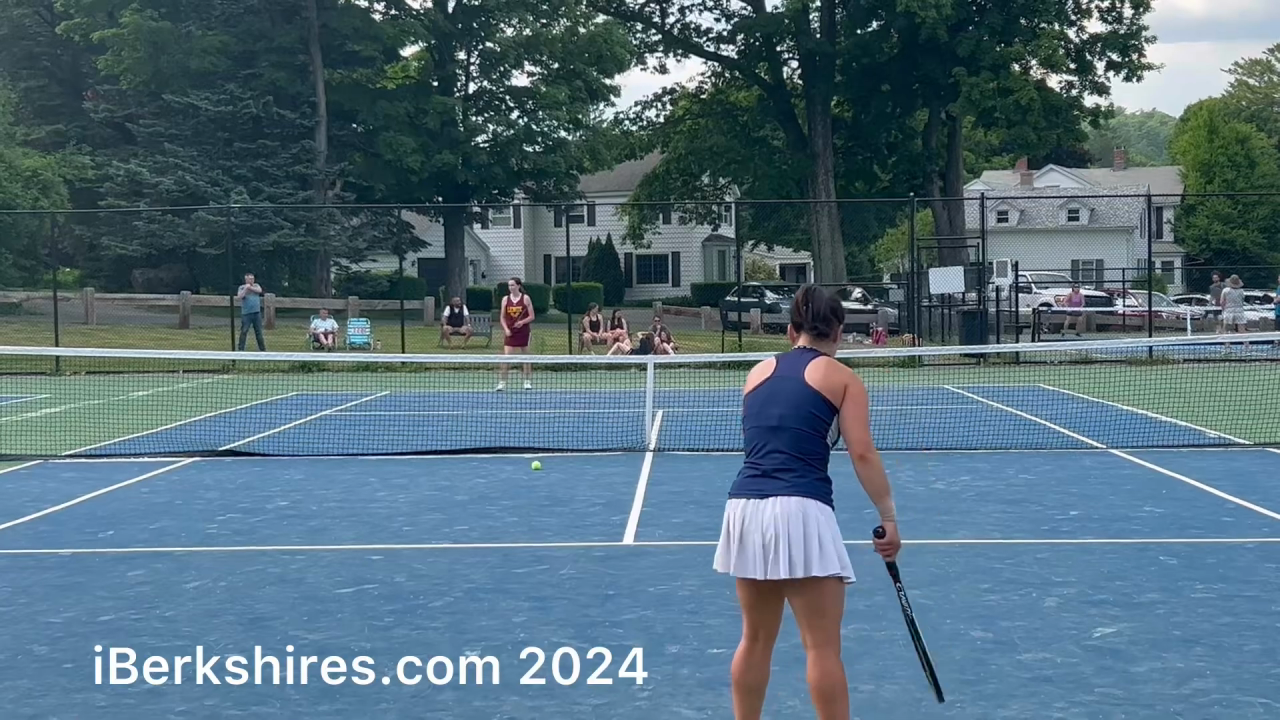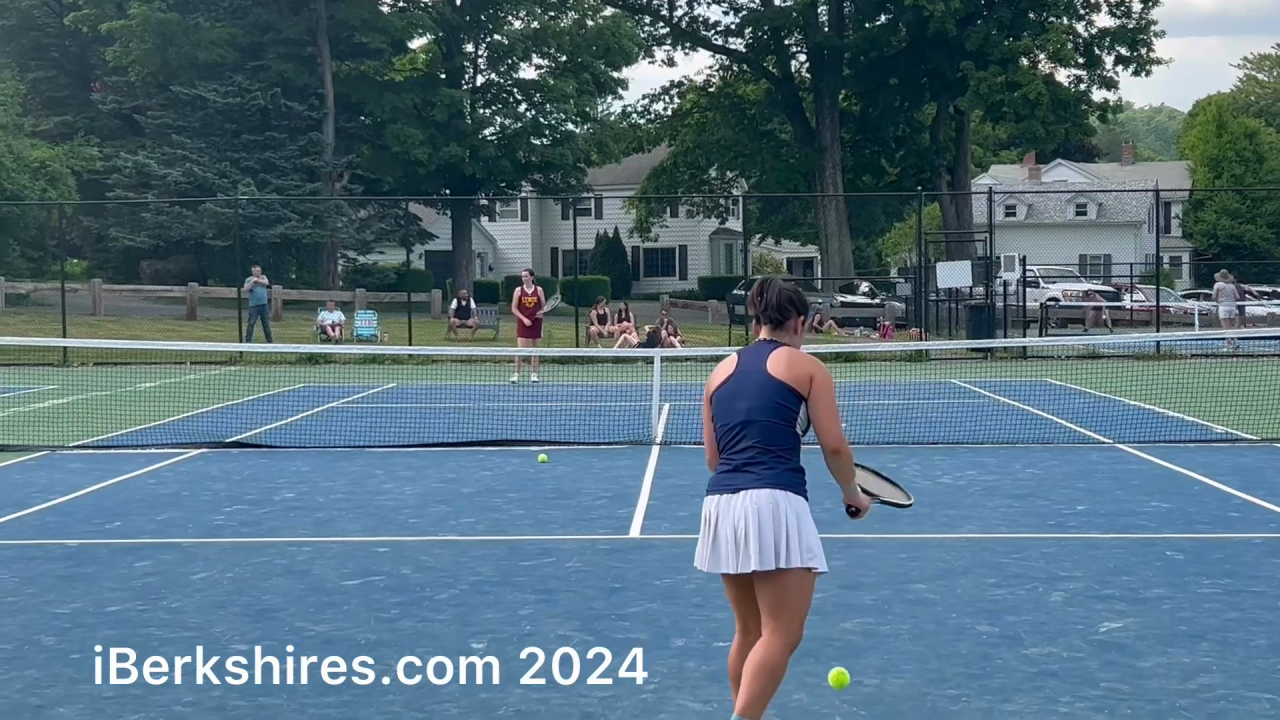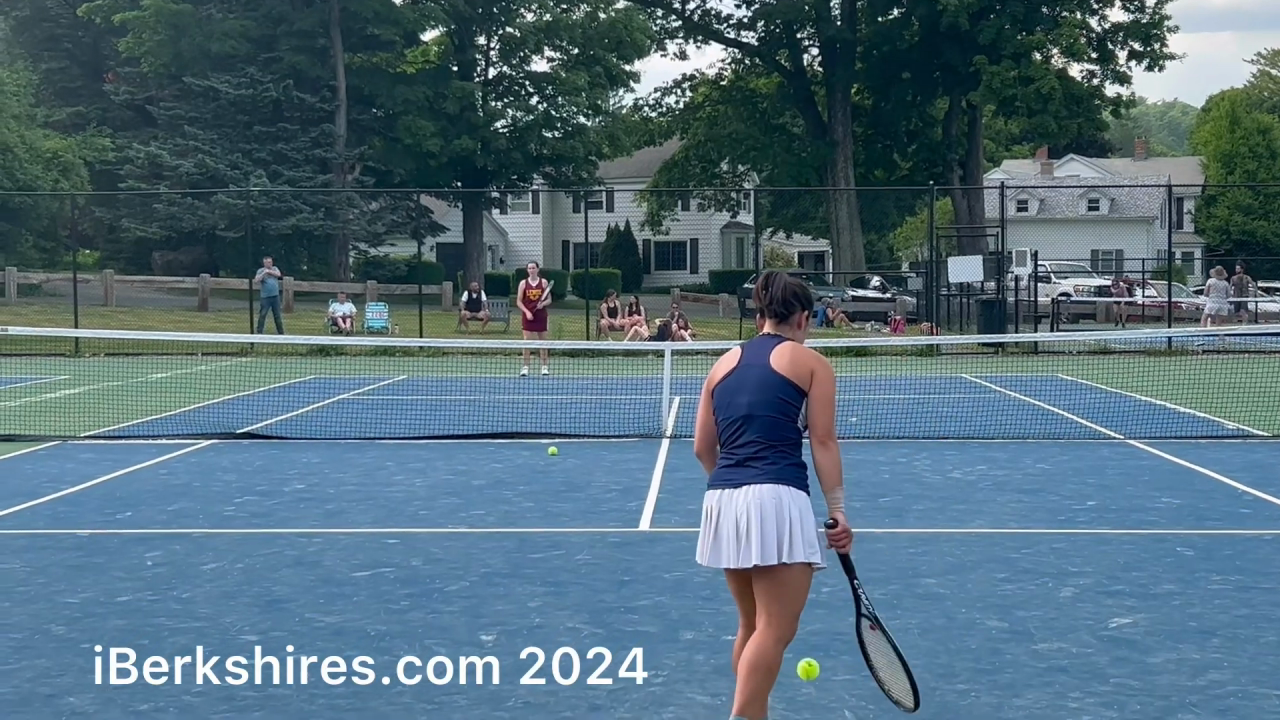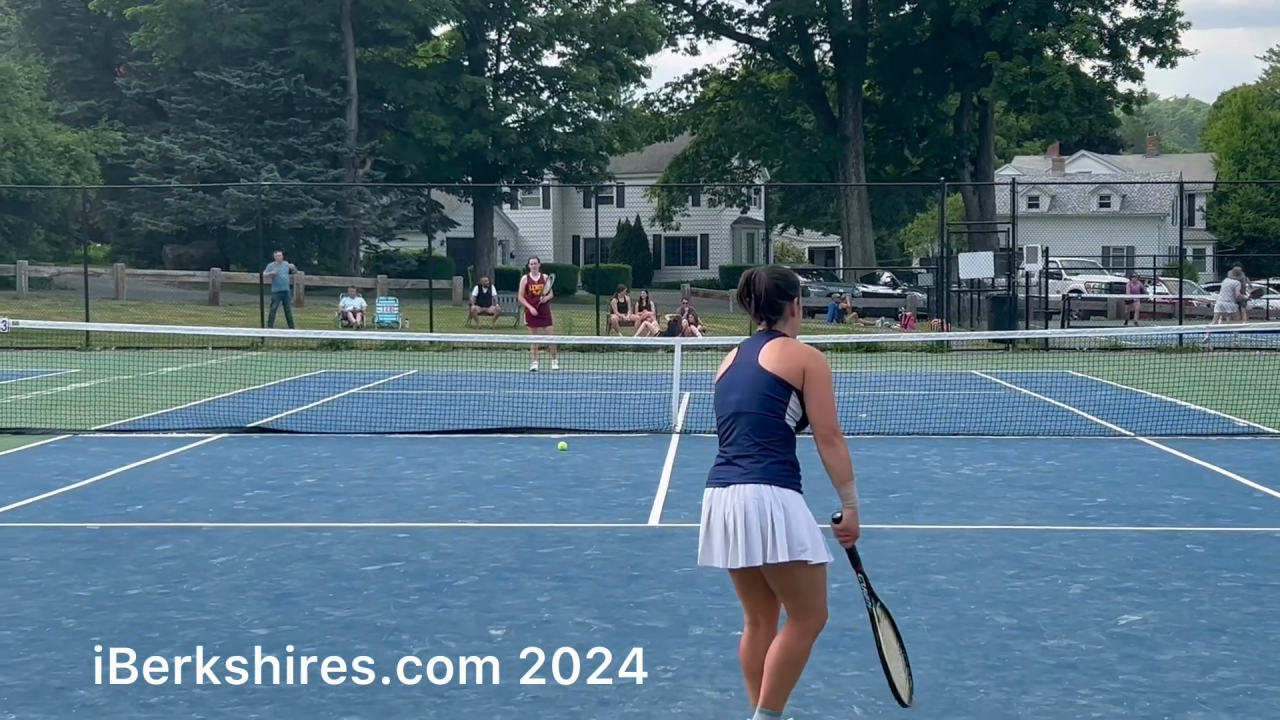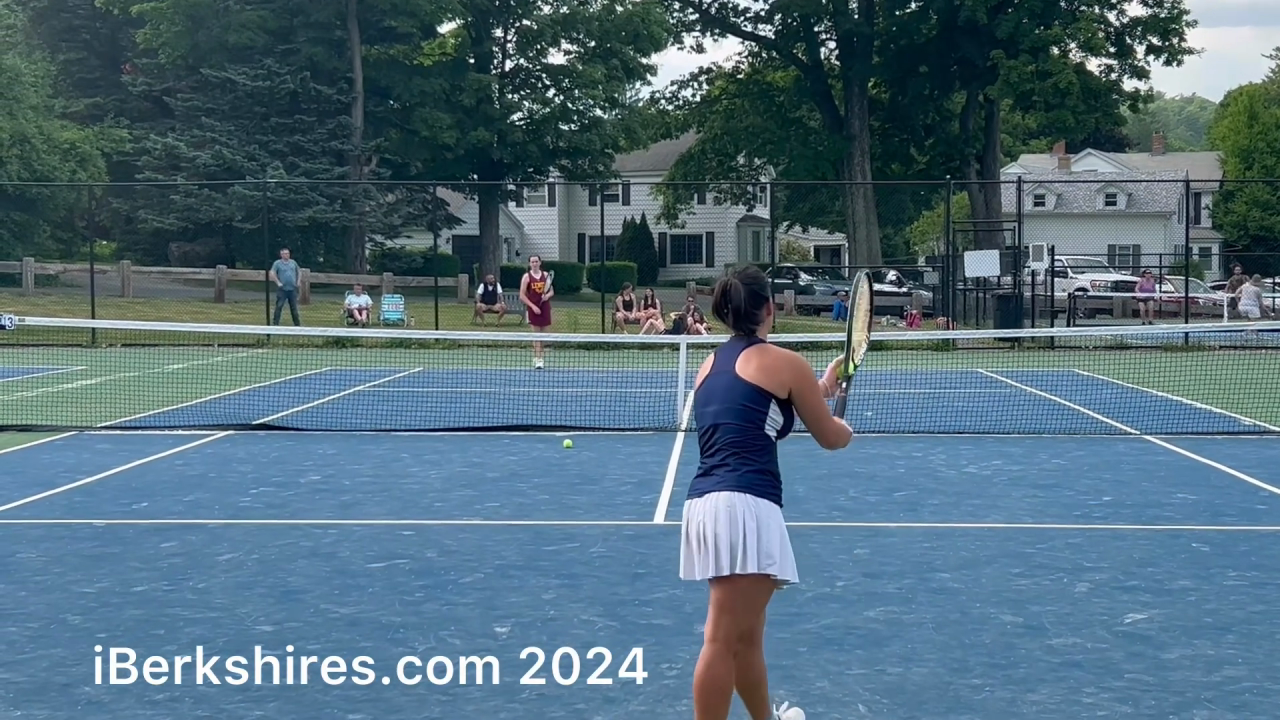
dt=0.5s
person 1, frame 1
left shoulder: (759, 372)
right shoulder: (842, 378)
right elbow: (863, 455)
right wrist: (888, 519)
left hip: (744, 509)
right hip: (800, 513)
left knee: (756, 638)
right knee: (823, 646)
person 1, frame 2
left shoulder: (721, 370)
right shoulder: (807, 367)
right elbow: (834, 446)
right wrist: (854, 494)
left hip: (720, 504)
right hip: (774, 504)
left knee: (748, 631)
right knee: (781, 634)
person 1, frame 3
left shoulder: (724, 363)
right shoulder: (811, 362)
left elbow: (703, 448)
right elbow: (823, 441)
right wrist: (838, 509)
left hip: (722, 501)
right hip: (777, 499)
left knee: (751, 625)
right knee: (774, 630)
person 1, frame 4
left shoulder: (731, 360)
right shoulder: (805, 357)
right elbow: (828, 437)
right wrist: (849, 504)
left hip: (722, 495)
right hip: (768, 498)
left knee: (760, 621)
right knee: (807, 618)
person 1, frame 5
left shoulder: (710, 365)
right shoulder: (784, 362)
right elbow: (830, 436)
left wrist: (819, 390)
right wrist: (843, 428)
left hip: (704, 505)
right hip: (745, 508)
left knee: (746, 635)
right knee: (724, 641)
